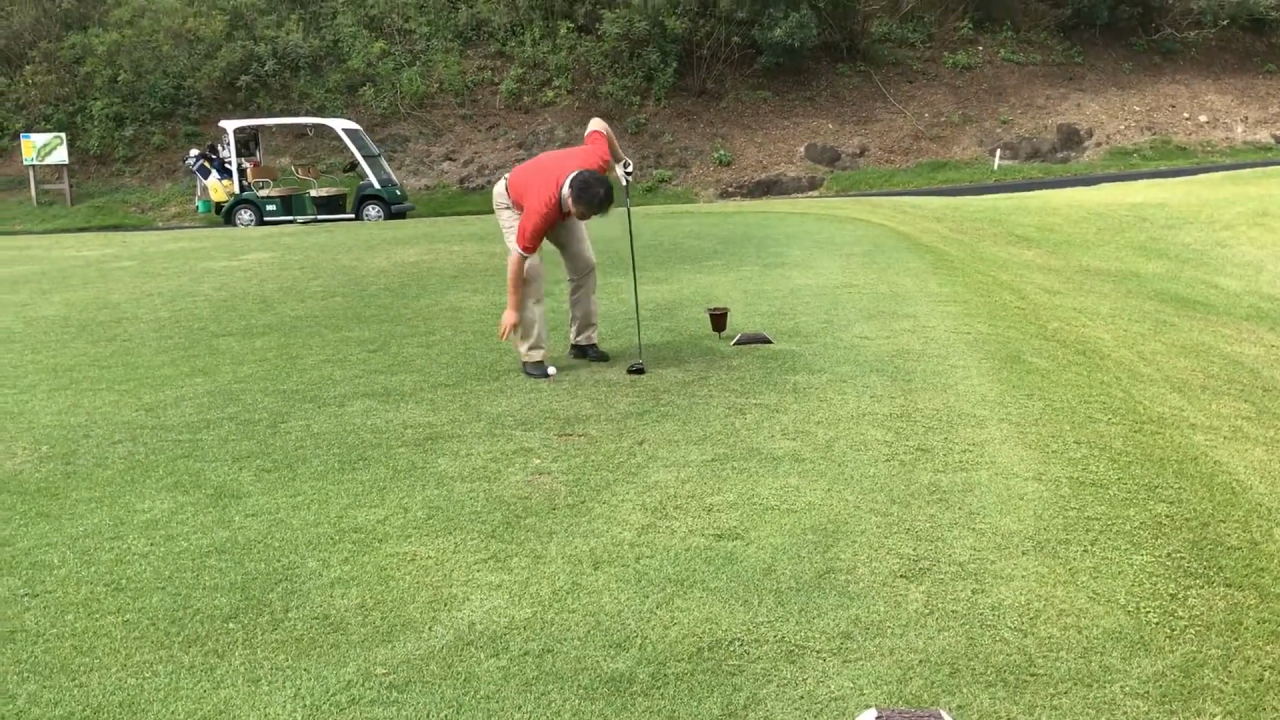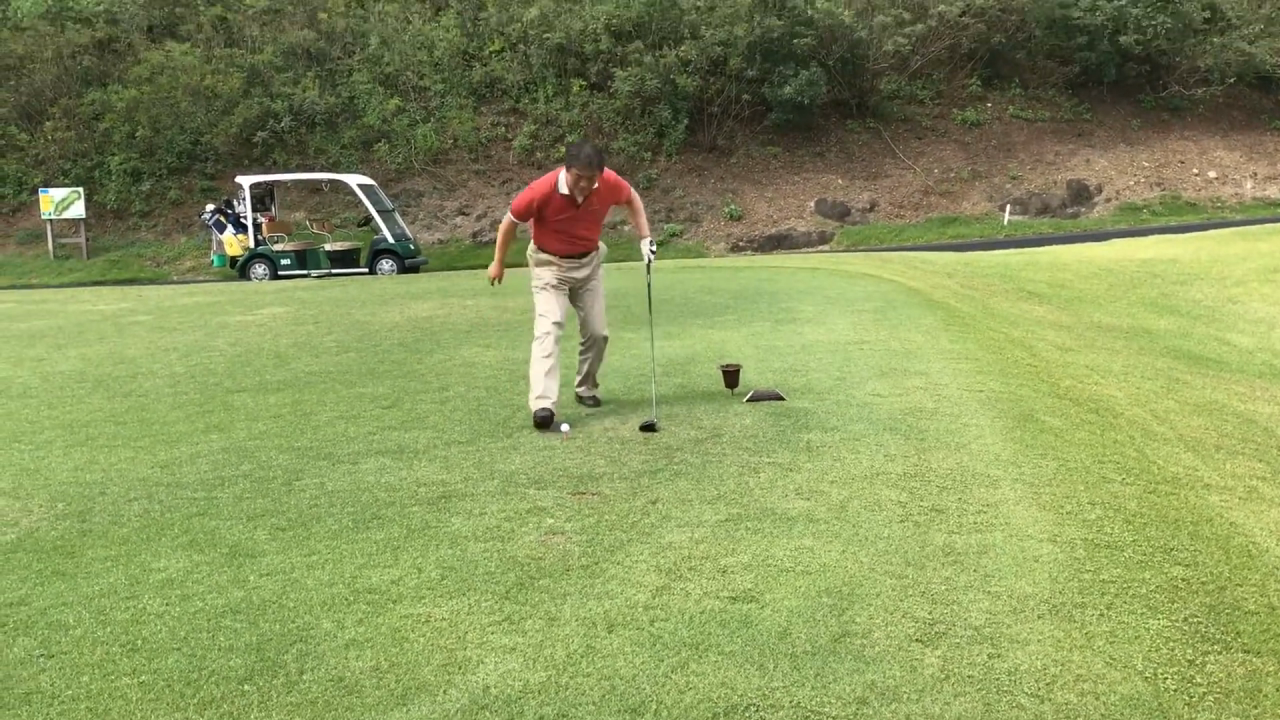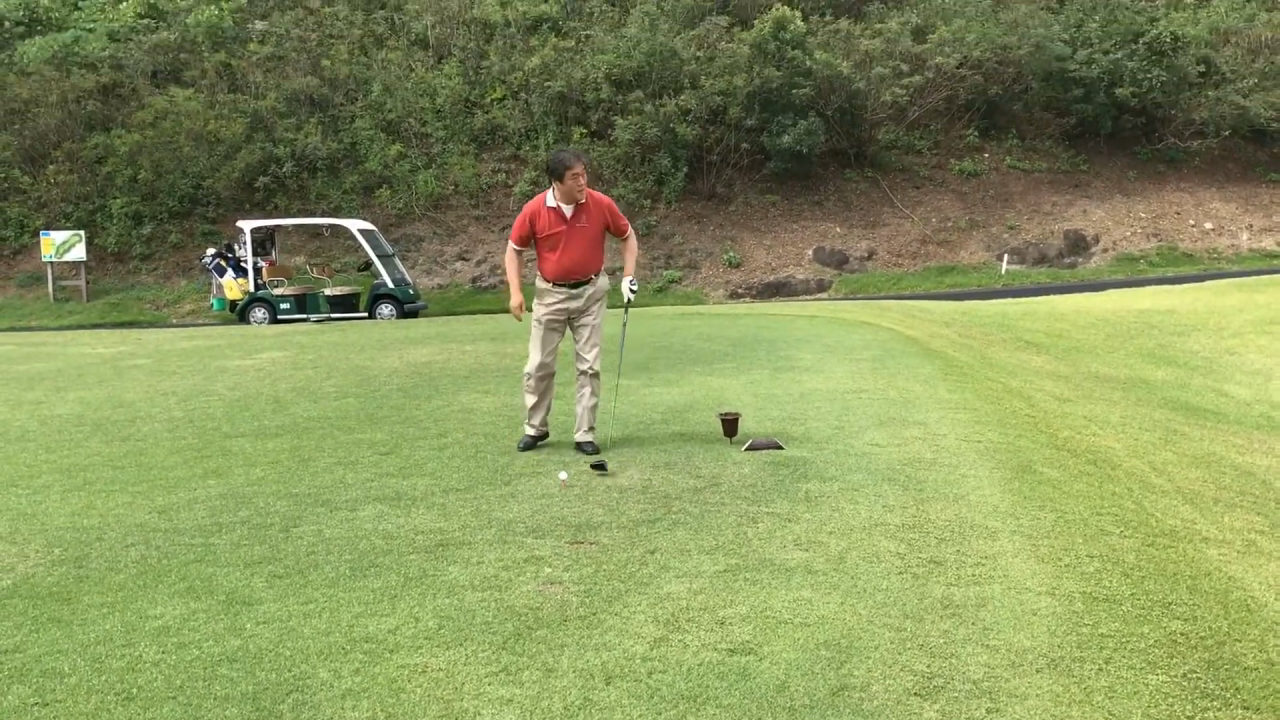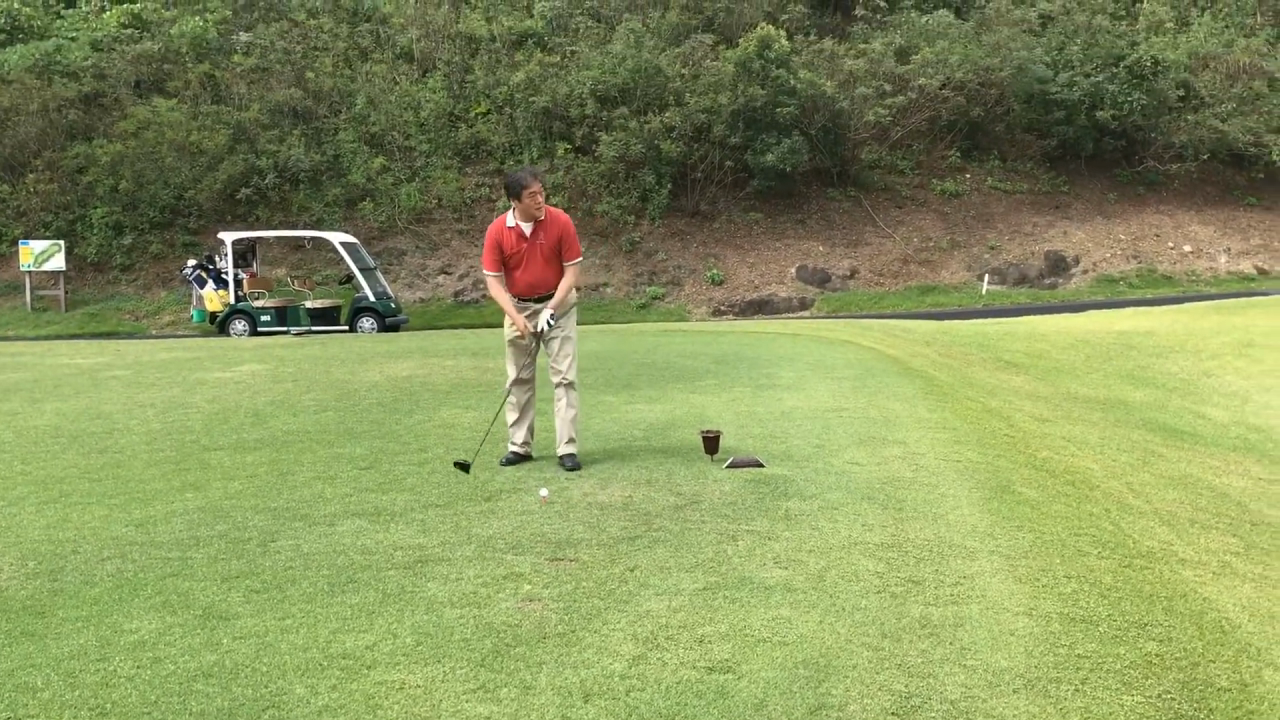
dt=0.4s
person 1, frame 1
left shoulder: (596, 165)
right shoulder: (540, 209)
left elbow: (598, 124)
right elbow: (517, 260)
left wrist: (620, 161)
right wrist: (511, 310)
left hip: (561, 203)
right hip: (514, 203)
left knee: (584, 265)
right knee: (530, 270)
left ankle: (584, 340)
right ankle: (531, 355)
person 1, frame 2
left shoulder: (609, 182)
right shoulder: (542, 191)
left elbow: (632, 201)
right elbow: (509, 222)
left wrist: (645, 237)
right wrist: (497, 263)
left hip: (588, 263)
right hip: (548, 264)
left knee: (597, 332)
right knee: (548, 328)
left ankle: (586, 389)
right ankle: (543, 406)
person 1, frame 3
left shoulder: (602, 204)
right shoulder: (534, 210)
left elbow: (628, 237)
right elbow: (513, 250)
left wrist: (628, 276)
right wrist: (515, 292)
left hip: (591, 292)
right hip: (549, 294)
left knee: (589, 365)
right knee: (538, 365)
left ankle: (585, 434)
right ankle: (535, 428)
person 1, frame 4
left shoulder: (561, 222)
right shoulder: (496, 231)
left elbow: (572, 272)
right elbow: (494, 282)
left wrist: (549, 310)
right wrist: (516, 318)
left hip: (557, 307)
right hip: (519, 308)
left knee: (564, 376)
right knee: (519, 378)
left ankle: (567, 448)
right ankle: (519, 445)
